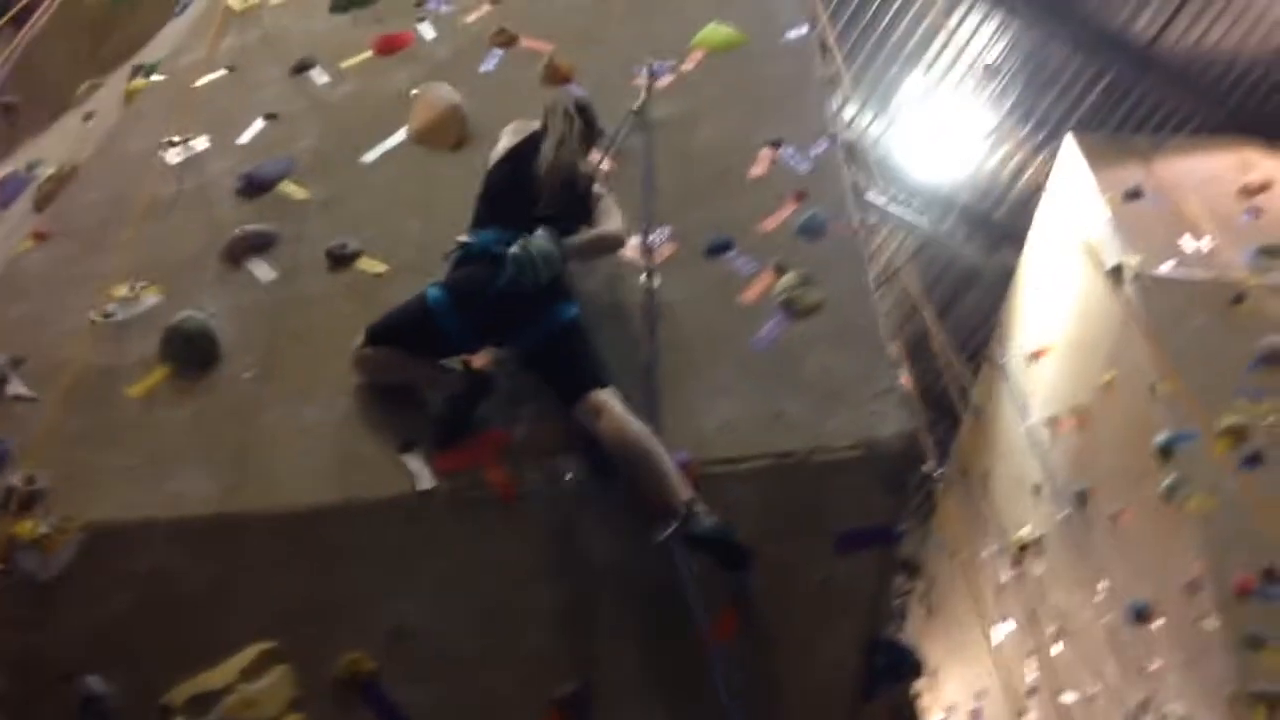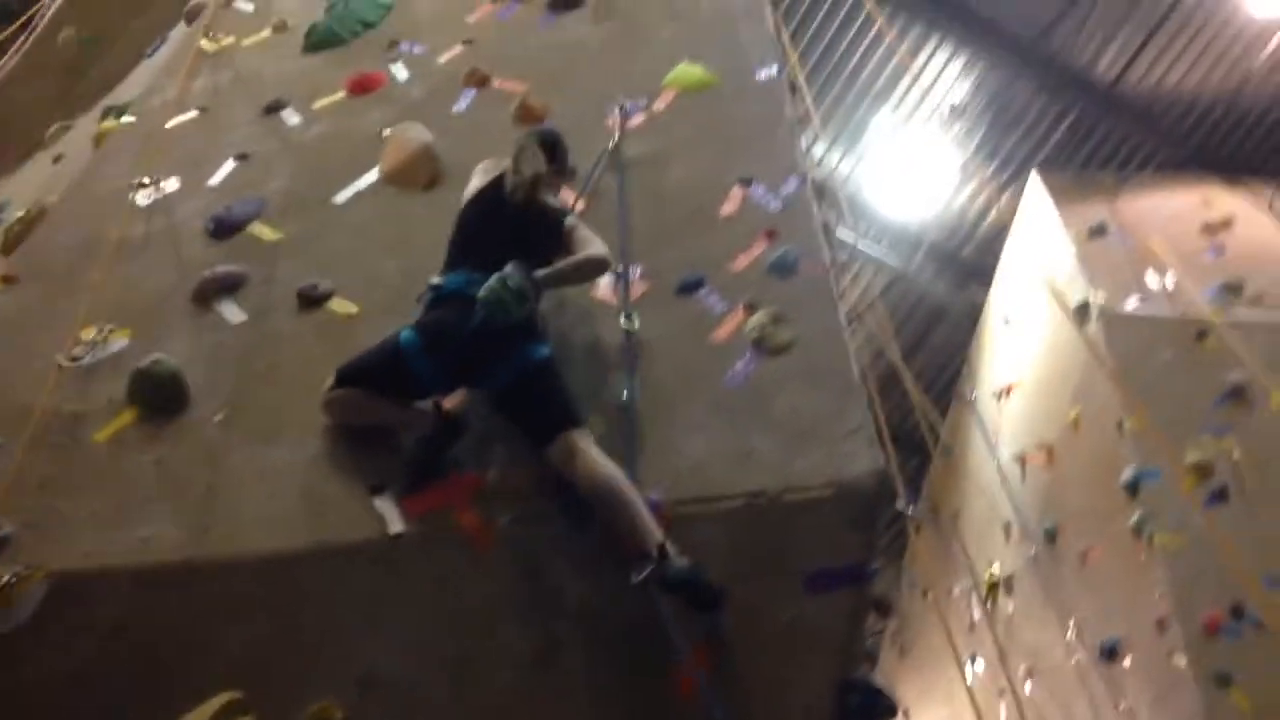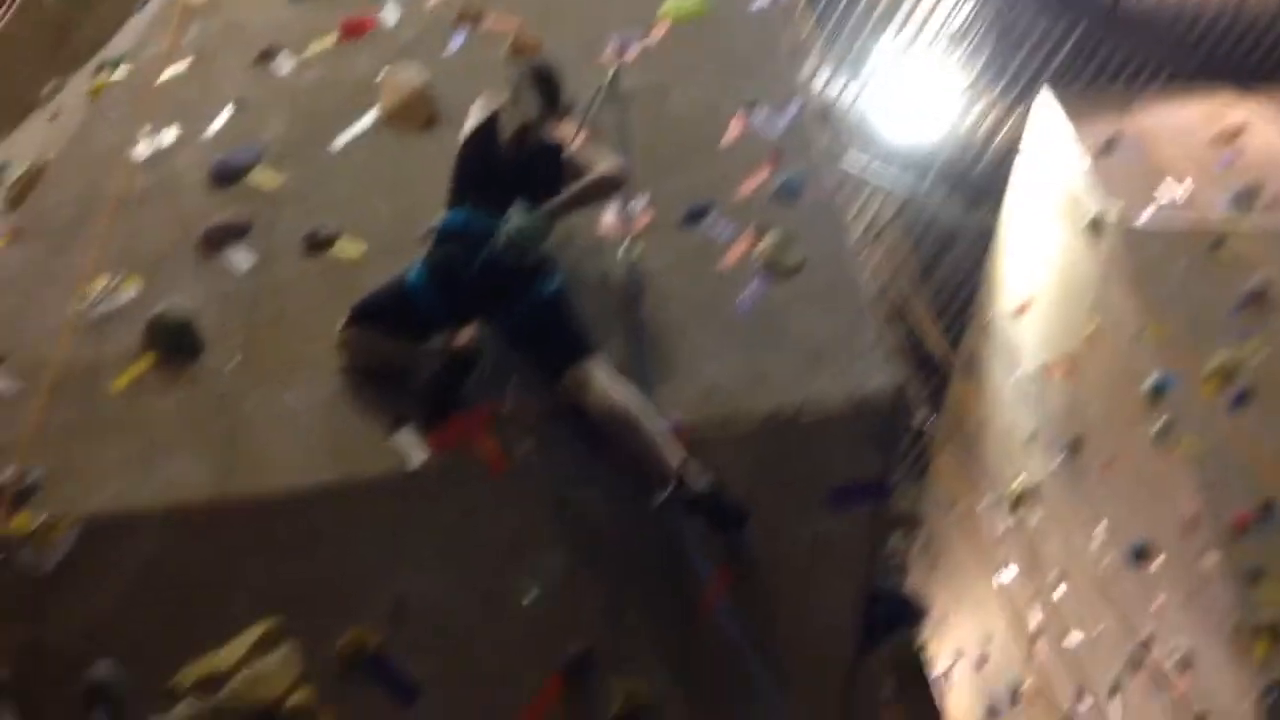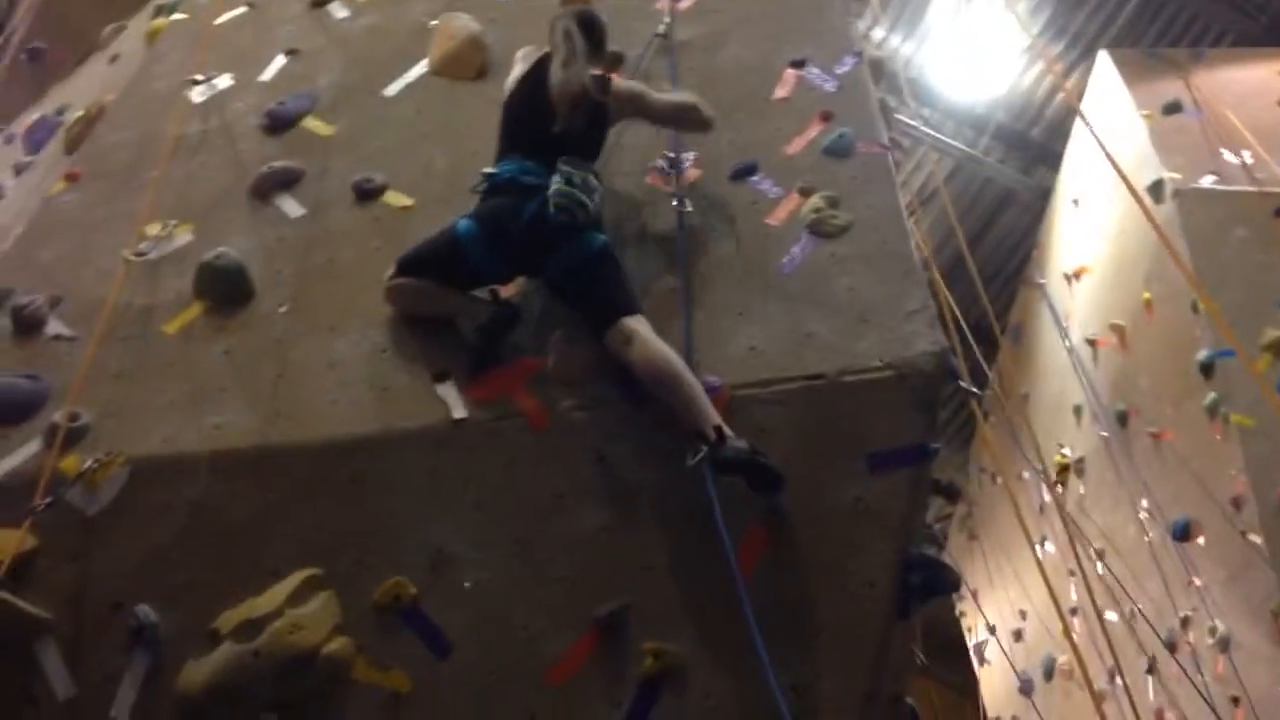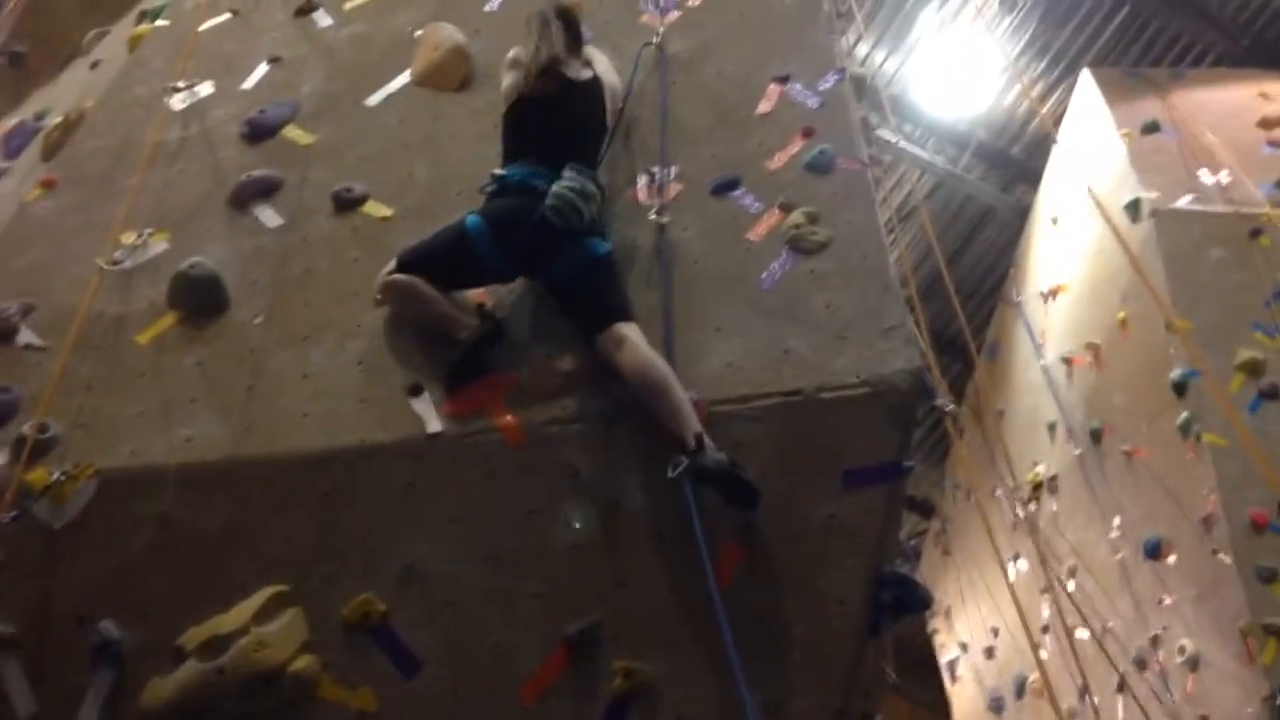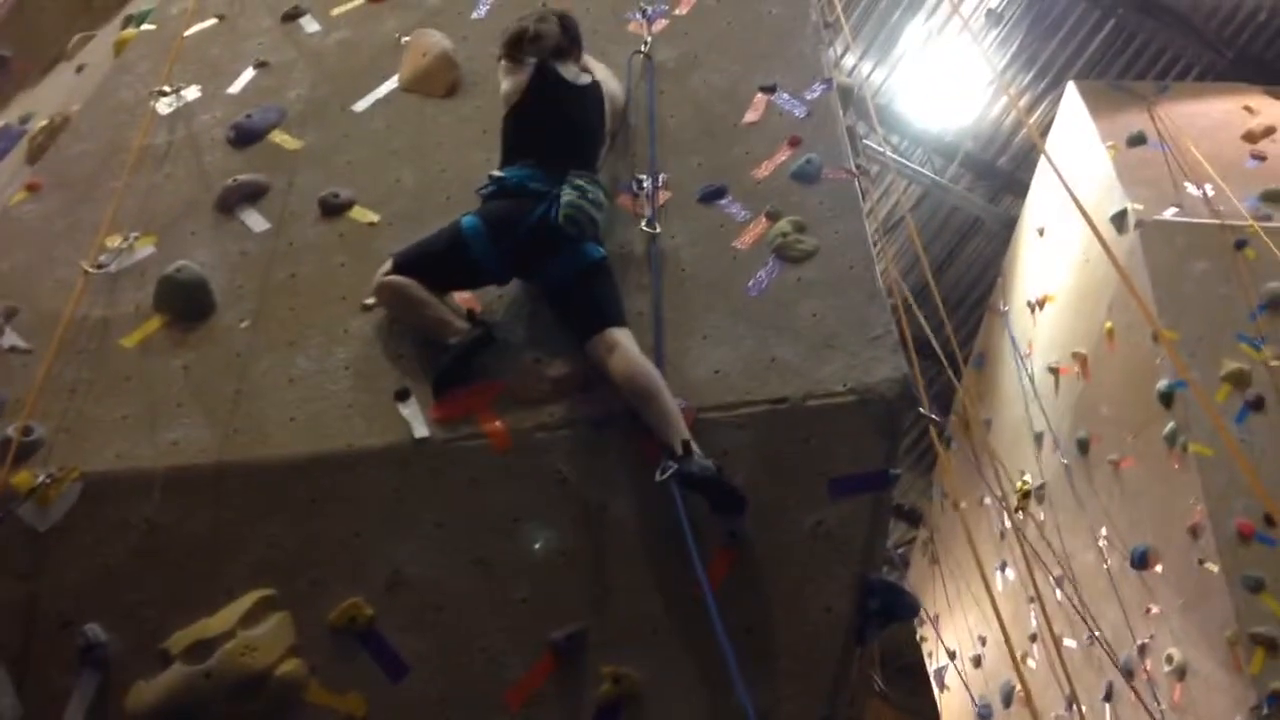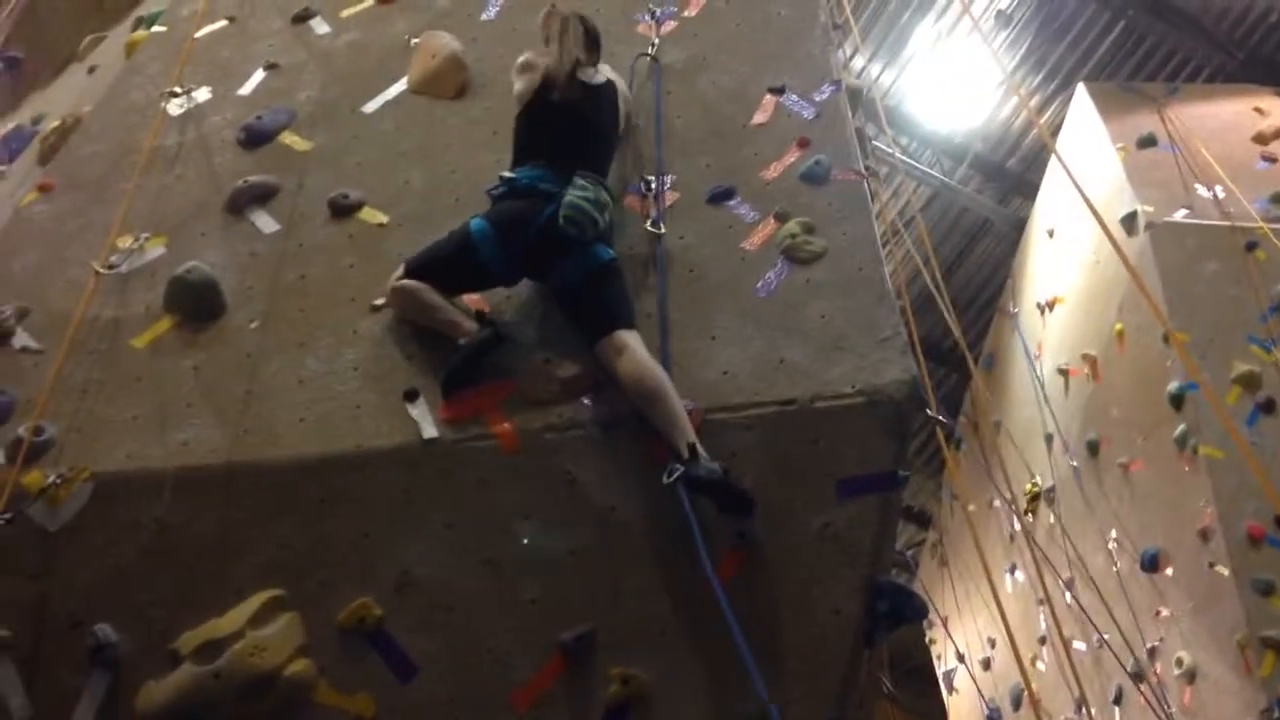
dt=0.3s
person 1, frame 1
left shoulder: (515, 139)
right shoulder: (589, 187)
right elbow: (614, 233)
left wrist: (548, 123)
right wrist: (559, 250)
left hip: (475, 283)
right hip: (540, 296)
left knee: (369, 355)
right knee: (602, 407)
left ankle: (461, 381)
right ankle: (691, 513)
person 1, frame 2
left shoulder: (486, 179)
right shoulder: (560, 220)
right elbow: (598, 259)
right wrist: (536, 280)
left hip: (447, 325)
right hip: (511, 337)
left knee: (338, 398)
right knee: (575, 448)
left ankle: (432, 421)
right ankle: (663, 556)
person 1, frame 3
left shoulder: (482, 115)
right shoulder: (560, 153)
right elbow: (614, 172)
right wrist: (546, 213)
left hip: (459, 268)
right hip: (521, 269)
left knee: (353, 339)
right knee: (589, 377)
left ankle: (447, 360)
right ankle: (687, 479)
person 1, frame 4
left shoulder: (525, 64)
right shoulder: (613, 91)
right elbow: (702, 117)
left hip: (503, 213)
right hip: (570, 225)
left knee: (399, 286)
right knee: (631, 334)
left ankle: (485, 313)
right ankle: (722, 440)
person 1, frame 5
left shoulder: (518, 67)
right shoulder: (606, 87)
right wrist: (589, 51)
left hip: (512, 214)
right hip: (575, 226)
left knee: (393, 282)
right knee: (622, 339)
left ankle: (473, 328)
right ankle: (701, 449)
person 1, frame 6
left shoulder: (519, 73)
right shoulder: (606, 92)
left wrist: (533, 40)
right wrist: (584, 58)
left hip: (511, 216)
right hip: (573, 230)
left knee: (390, 281)
right knee: (615, 344)
left ankle: (462, 333)
right ankle: (689, 455)
person 1, frame 7
left shoulder: (530, 70)
right shoulder: (617, 92)
left wrist: (554, 36)
right wrist: (592, 60)
left hip: (519, 217)
right hip: (583, 231)
left knee: (402, 287)
right knee: (624, 346)
left ankle: (472, 334)
right ankle: (696, 458)
